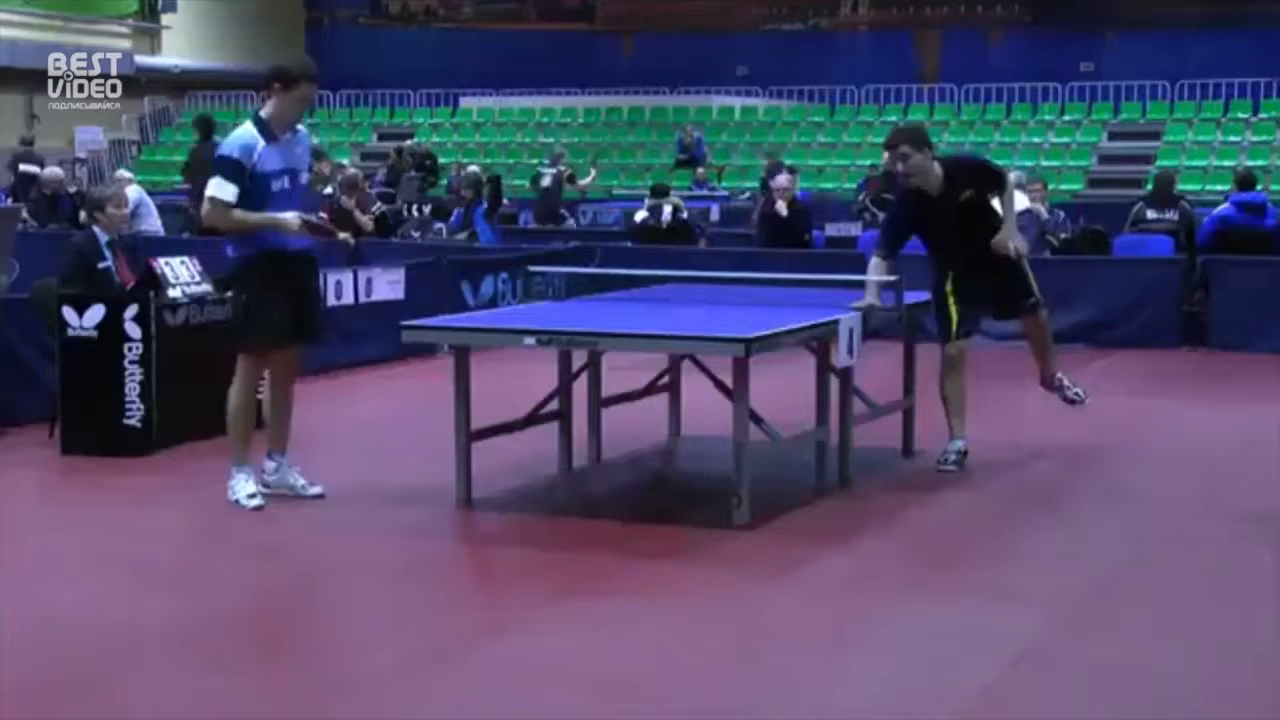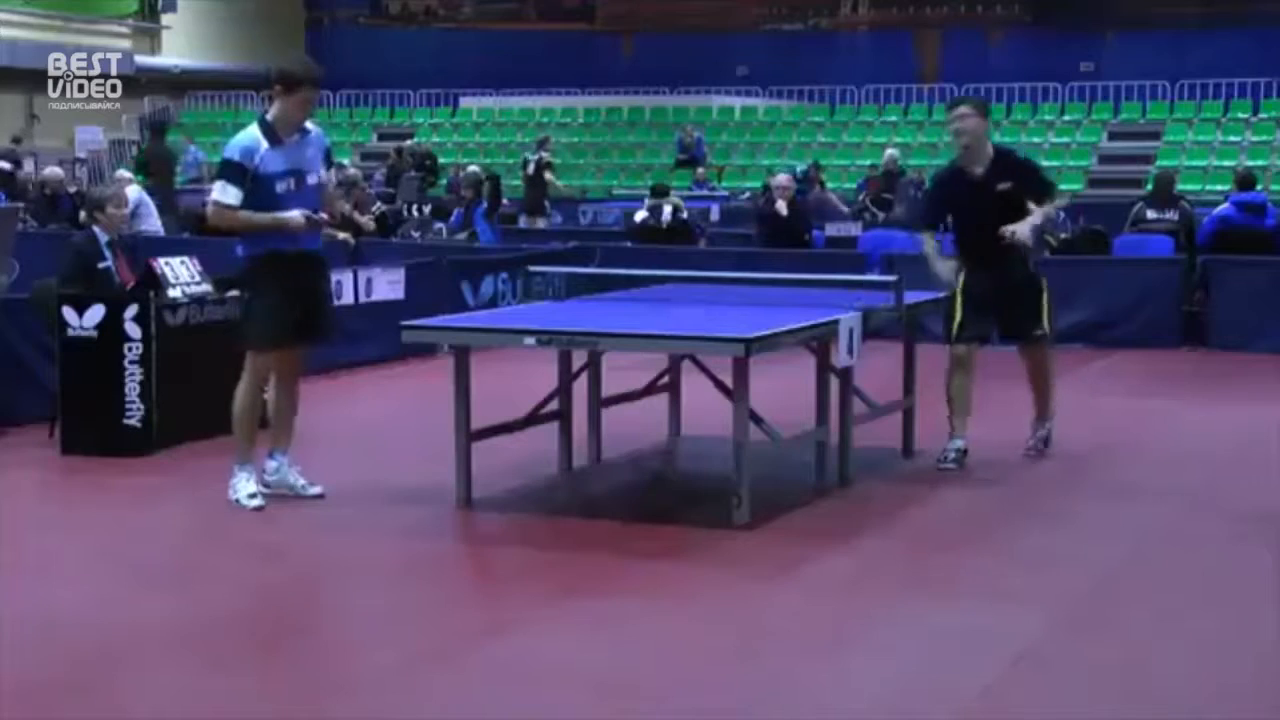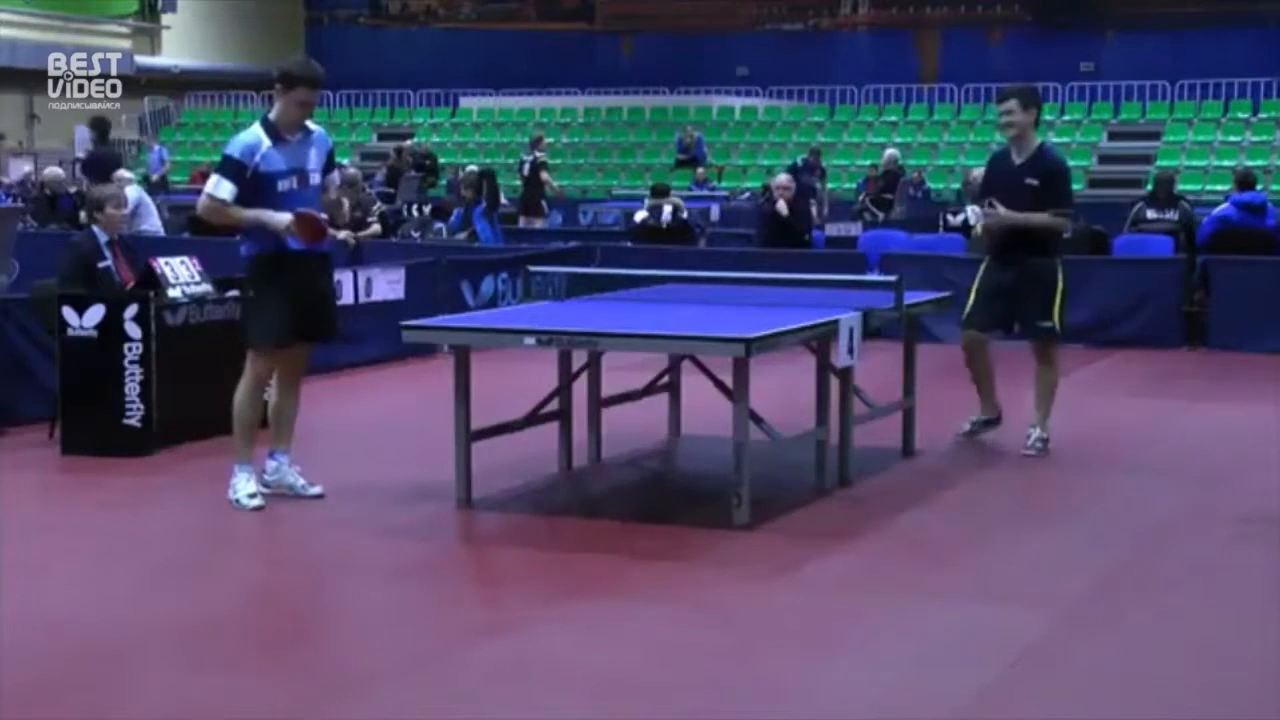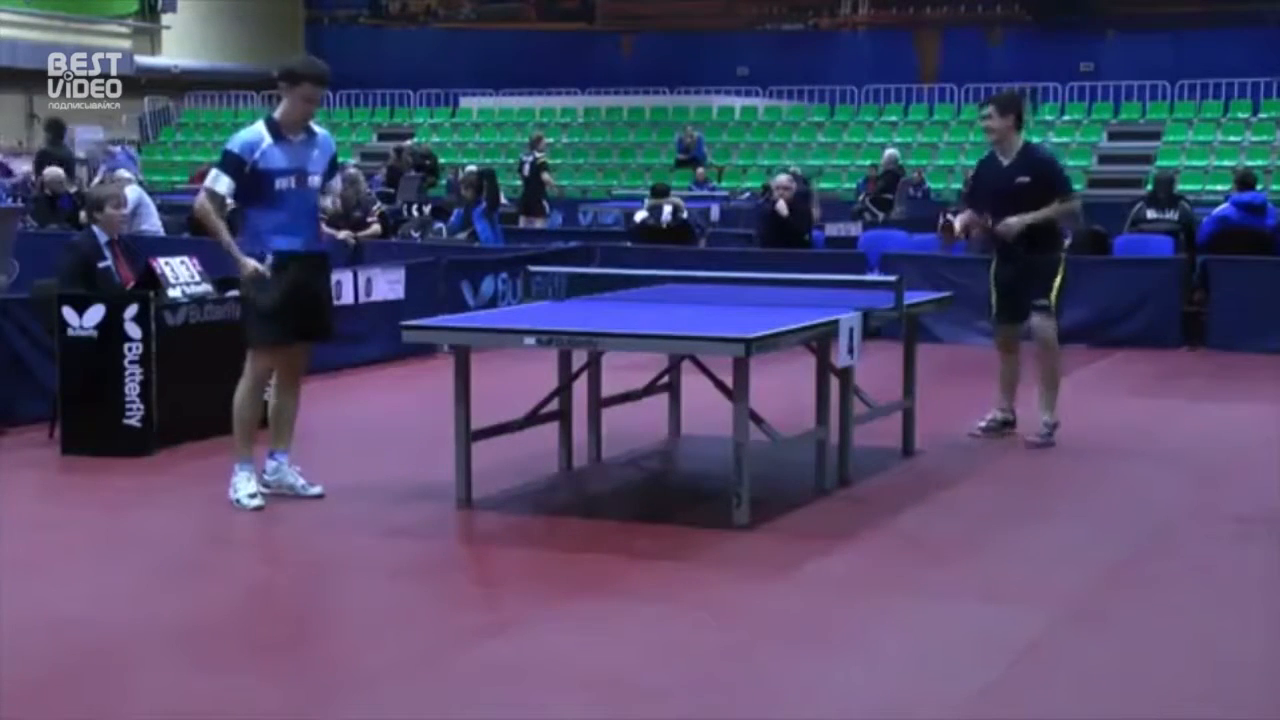
dt=0.5s
person 1, frame 1
left shoulder: (302, 139)
right shoulder: (240, 145)
right elbow: (212, 213)
right wrist: (275, 221)
left hip: (298, 263)
right hip: (259, 268)
left knee: (286, 370)
right knee: (251, 369)
left ankle: (277, 467)
right ankle: (240, 472)
person 1, frame 2
left shoulder: (316, 138)
right shoulder: (246, 147)
right elbow: (217, 214)
left wrist: (331, 208)
right wrist: (281, 219)
left hip: (309, 264)
right hip: (268, 268)
left knee: (291, 369)
right knee: (259, 368)
left ankle: (278, 466)
right ankle: (242, 472)
person 1, frame 3
left shoulder: (320, 140)
right shoulder: (248, 145)
right elbow: (207, 207)
right wrist: (266, 217)
left hip: (312, 264)
right hip: (270, 267)
left knee: (294, 369)
right knee: (260, 368)
left ankle: (278, 465)
right ankle: (242, 472)
person 1, frame 4
left shoulder: (324, 142)
right shoulder: (249, 143)
right elbow: (204, 204)
left wrist: (329, 204)
right wrist: (240, 256)
left hip: (311, 266)
right hip: (267, 268)
left knee: (293, 369)
right knee: (260, 368)
left ankle: (278, 465)
right ankle: (242, 471)
person 2, frame 1
left shoulder: (968, 167)
right shoulder: (906, 204)
left elbow: (1005, 184)
right elbow: (881, 254)
left wrist: (1010, 226)
right wrist: (872, 293)
left hip: (999, 256)
right hip: (957, 274)
left knee: (1035, 317)
right knee: (953, 353)
left ankle: (1050, 375)
right ankle: (957, 441)
person 2, frame 2
left shoulder: (1015, 165)
right shoulder: (945, 180)
left elbow: (1051, 201)
right elbow: (928, 231)
left wrist: (1029, 223)
right wrist: (939, 263)
left hip: (1019, 271)
right hip: (974, 274)
left knee: (1036, 351)
right knee: (961, 355)
left ankle: (1043, 422)
right ankle: (957, 441)
person 2, frame 3
left shoulder: (1052, 164)
right shoulder: (996, 162)
left elbow: (1064, 222)
left wrist: (1013, 218)
right wrist: (988, 223)
left hip: (1038, 267)
right hip: (998, 264)
left knee: (1044, 348)
right knee: (972, 337)
left ankle: (1039, 428)
right ankle: (989, 410)
person 2, frame 4
left shoulder: (1041, 160)
right shoulder: (985, 167)
left elbow: (1071, 204)
right elbow: (976, 213)
left wrist: (1028, 219)
right wrist: (963, 222)
left hip: (1043, 257)
right hip: (1006, 260)
left knee: (1042, 329)
right knee: (1006, 336)
left ankle: (1049, 415)
right ankle: (1005, 413)
